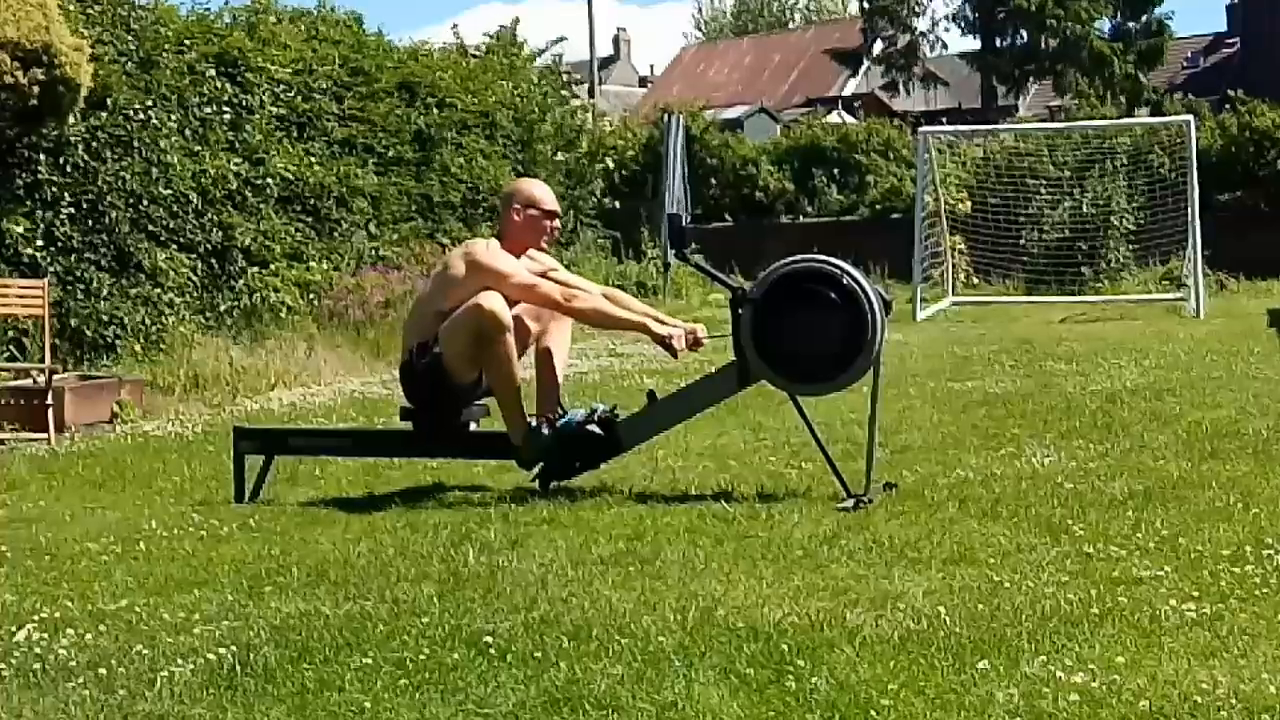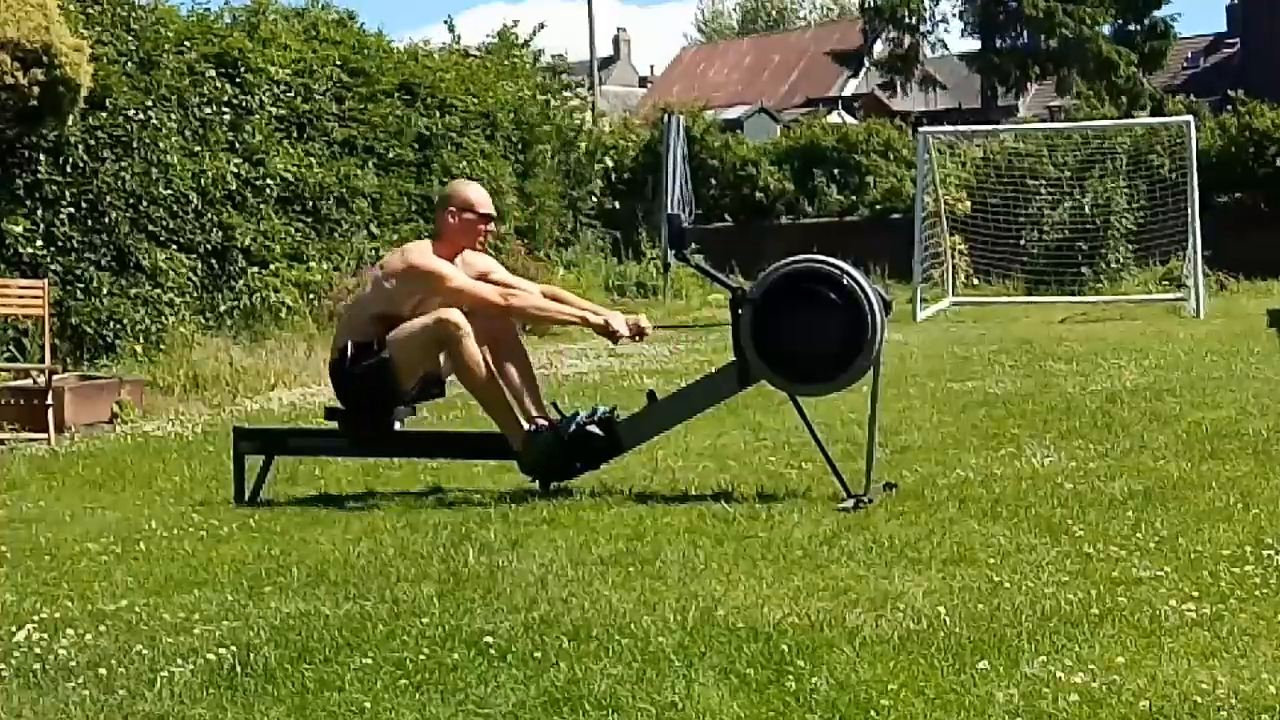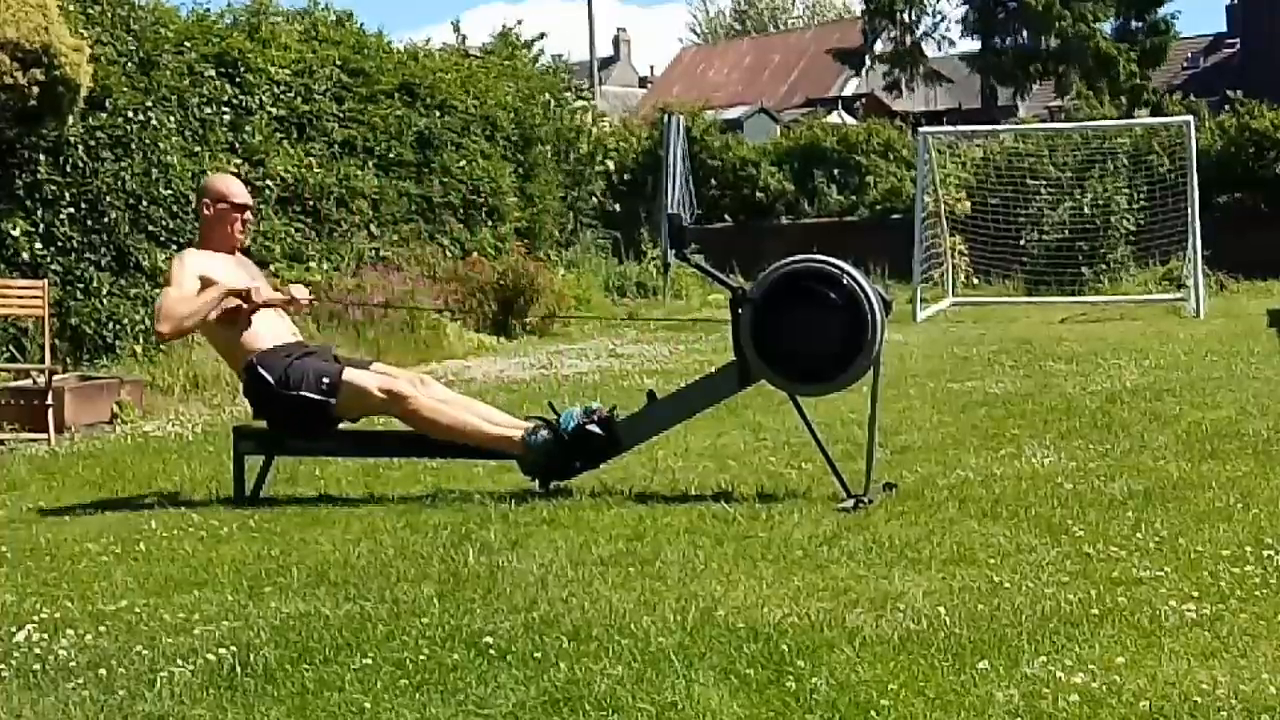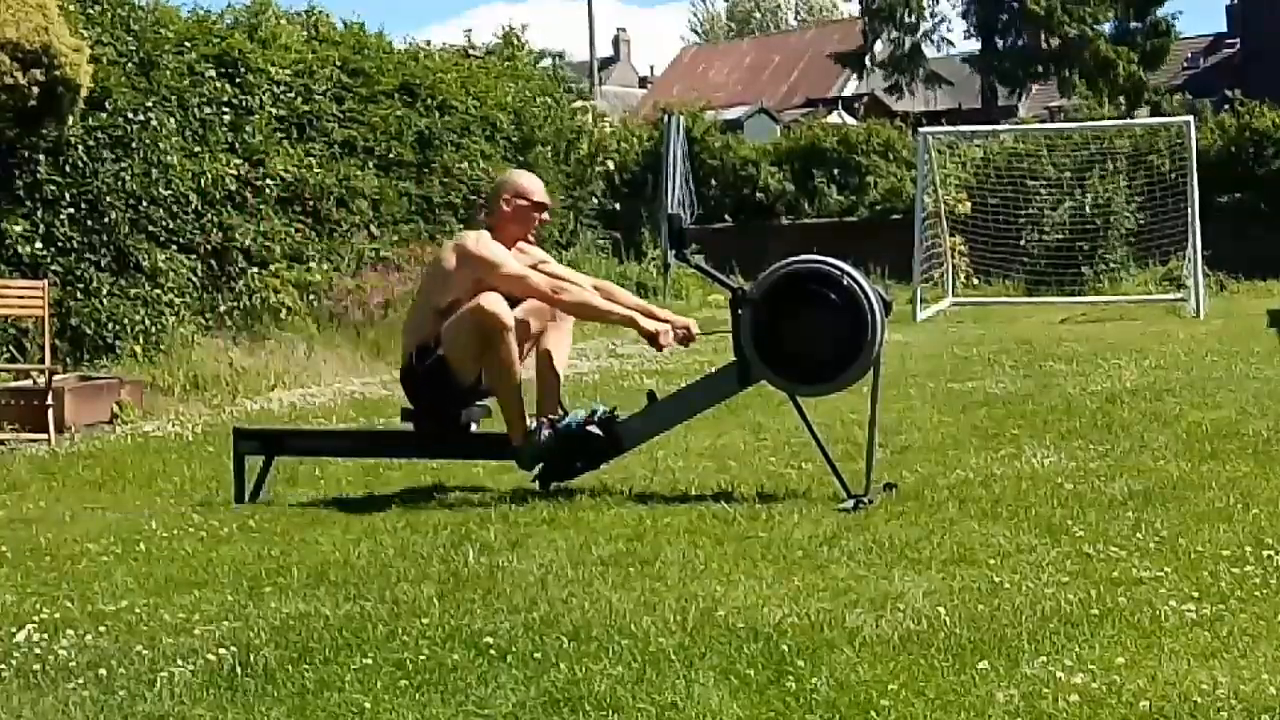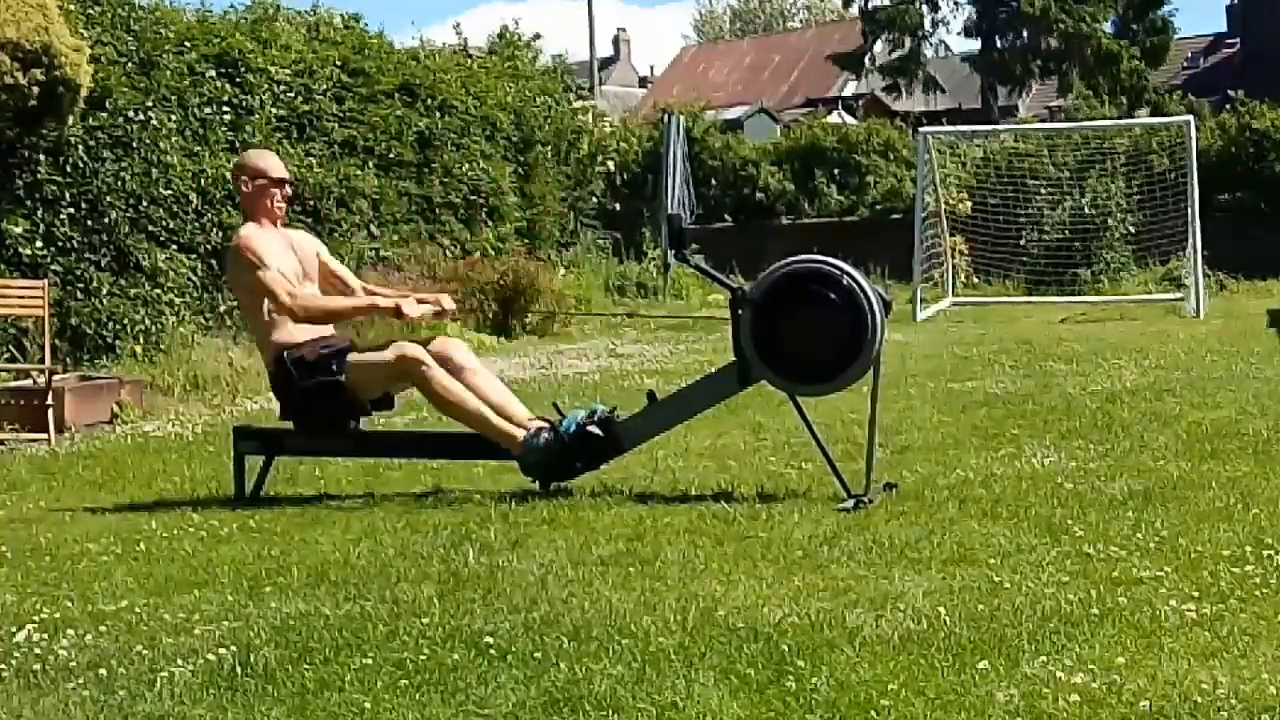
dt=1s
person 1, frame 1
left shoulder: (532, 260)
right shoulder: (483, 257)
left elbow: (602, 294)
right elbow: (570, 300)
left wrist: (674, 324)
right wrist: (649, 327)
left hip: (465, 375)
right hip: (427, 378)
left knee: (553, 310)
right knee: (489, 305)
left ankle: (545, 423)
right ankle: (523, 440)
person 1, frame 2
left shoulder: (470, 262)
right shoulder: (420, 262)
left elbow: (541, 292)
right elbow: (506, 300)
left wrist: (611, 315)
right wrist: (589, 319)
left hip: (401, 372)
right hip: (359, 375)
left knee: (496, 321)
right knee: (450, 322)
left ankle: (540, 424)
right ankle: (524, 441)
person 1, frame 3
left shoulder: (239, 261)
right shoulder: (190, 263)
right elbow: (165, 326)
left wrist: (283, 298)
right wrist: (231, 293)
left hip: (309, 359)
right hip: (276, 374)
left knee: (421, 383)
right knee: (395, 394)
left ankle: (535, 431)
right ankle: (526, 445)
person 1, frame 4
left shoulder: (524, 254)
right shoulder: (475, 248)
left elbow: (593, 286)
right elbow: (554, 292)
left wrist: (663, 316)
right wrist: (635, 320)
left hip: (470, 369)
right hip: (429, 377)
left knee: (557, 310)
right knee: (490, 306)
left ankle: (546, 422)
right ankle: (523, 439)
person 1, frame 5
left shoulder: (301, 240)
right shoulder: (249, 243)
left elbow: (359, 290)
right elbow: (298, 308)
left wrist: (417, 299)
right wrist: (384, 305)
left hip: (335, 358)
right hip: (301, 374)
left knee: (450, 352)
right knee: (411, 357)
left ankle: (541, 429)
right ankle: (523, 445)
